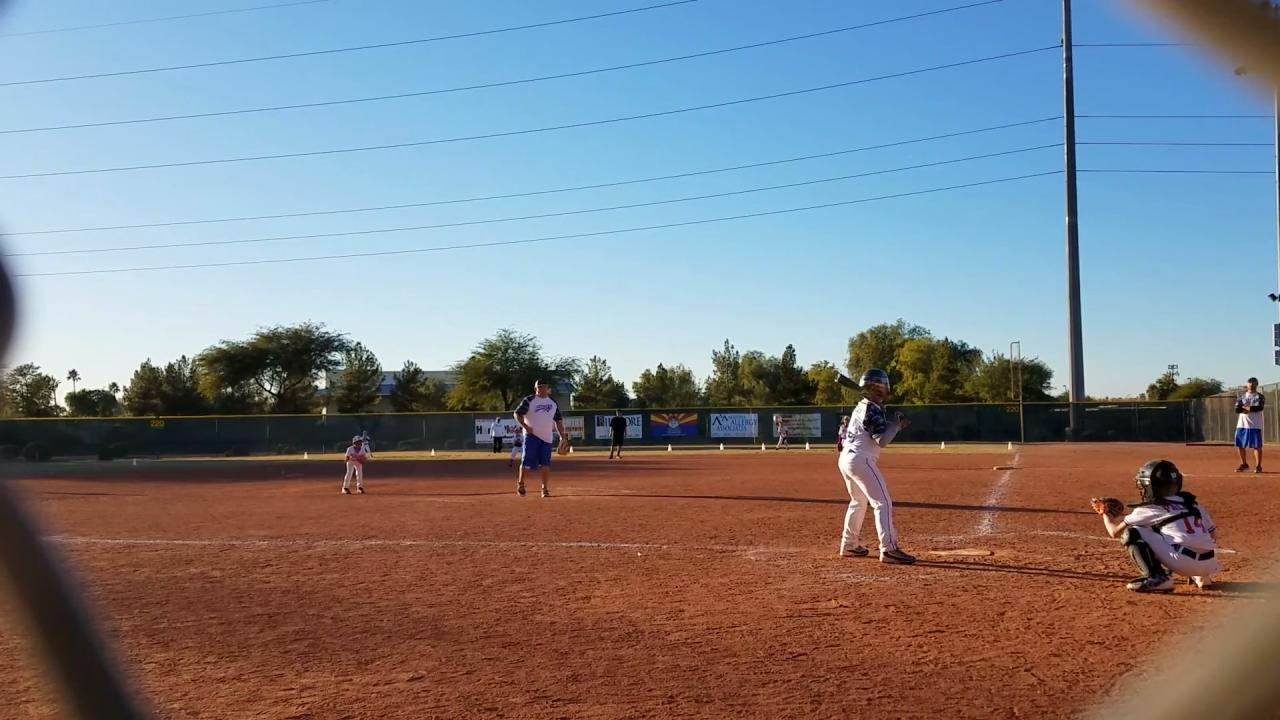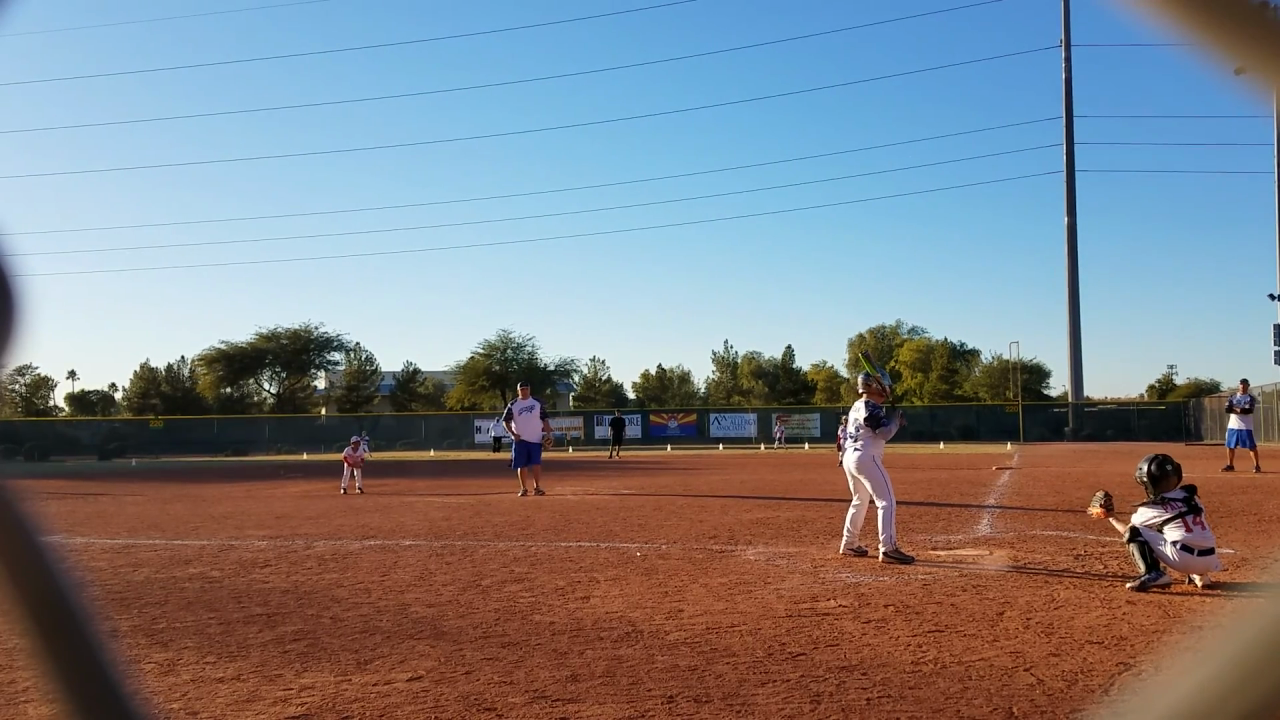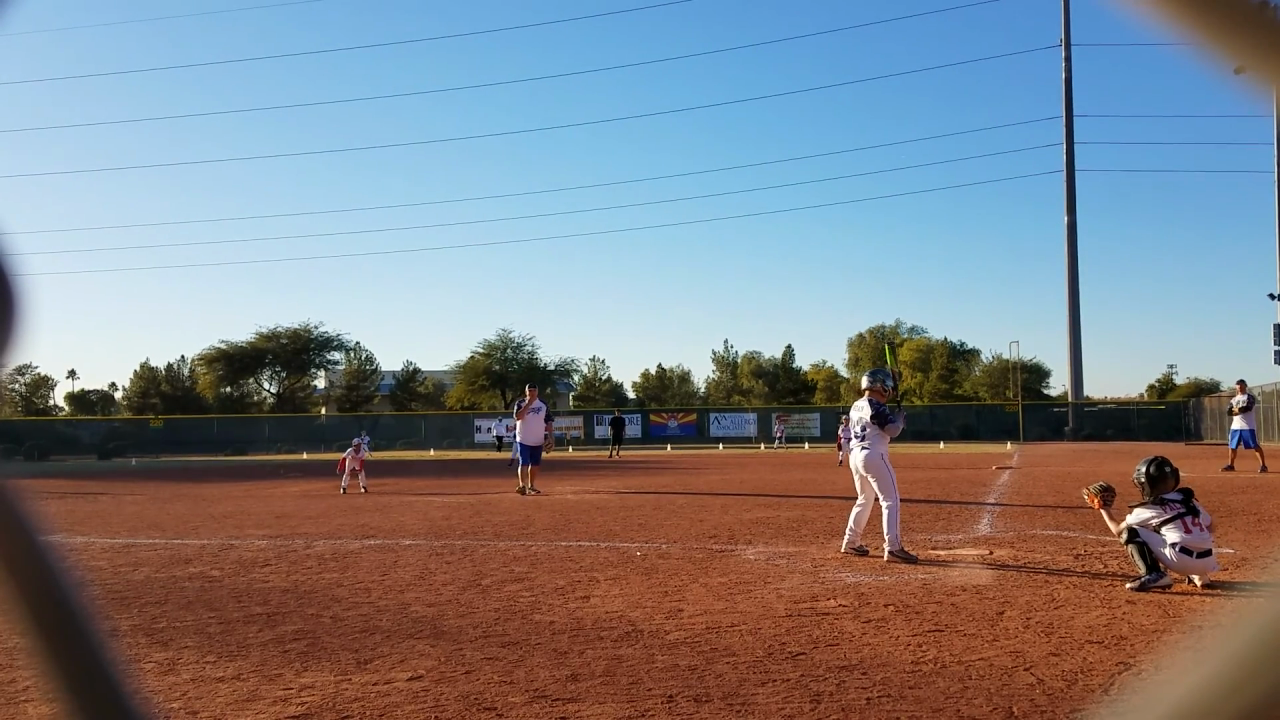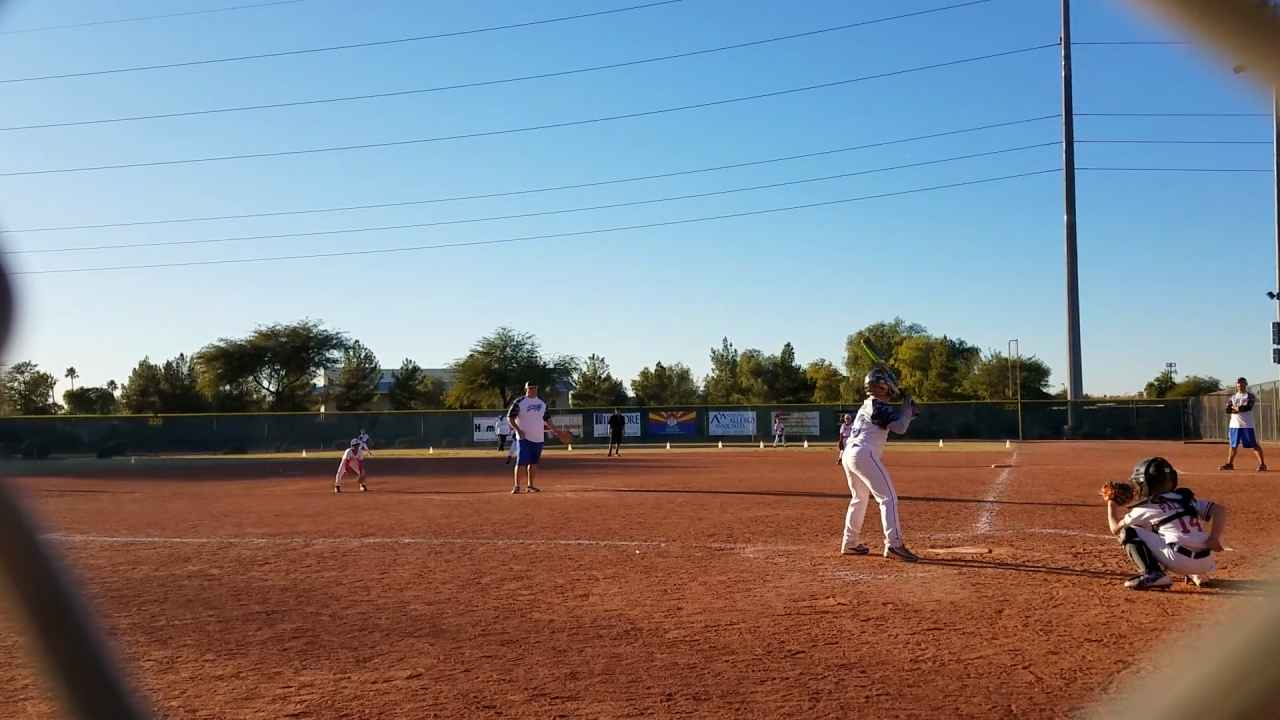
dt=0.7s
person 1, frame 1
left shoulder: (861, 407)
right shoulder: (873, 411)
right elbow: (882, 440)
left wrist: (896, 423)
right wrist: (896, 425)
left hip: (846, 458)
right hip: (861, 460)
left knee: (858, 502)
right knee: (882, 503)
left ankle: (849, 545)
right ankle: (888, 549)
person 1, frame 2
left shoulder: (856, 406)
right shoulder: (873, 408)
right elbow: (885, 434)
left wrist: (892, 421)
right wrist: (896, 419)
left hip: (850, 457)
right hip: (866, 458)
left knee: (859, 501)
right knee: (886, 502)
left ankle: (849, 543)
right ankle: (888, 549)
person 1, frame 3
left shoulder: (856, 406)
right shoulder: (876, 407)
right elbow: (893, 430)
left wrist: (892, 419)
right wrist: (900, 418)
left hip: (856, 455)
right hip: (874, 456)
left knee: (864, 500)
right knee: (891, 501)
left ankle: (851, 542)
right ankle: (893, 548)
person 1, frame 4
left shoulder: (867, 405)
right shoulder: (879, 406)
left elbow: (890, 424)
right elbow: (900, 427)
left wrist: (908, 414)
right wrist: (906, 409)
left hip: (849, 454)
right hip: (864, 455)
left knee: (859, 499)
right knee: (887, 498)
left ankle: (850, 543)
right ankle: (894, 545)
